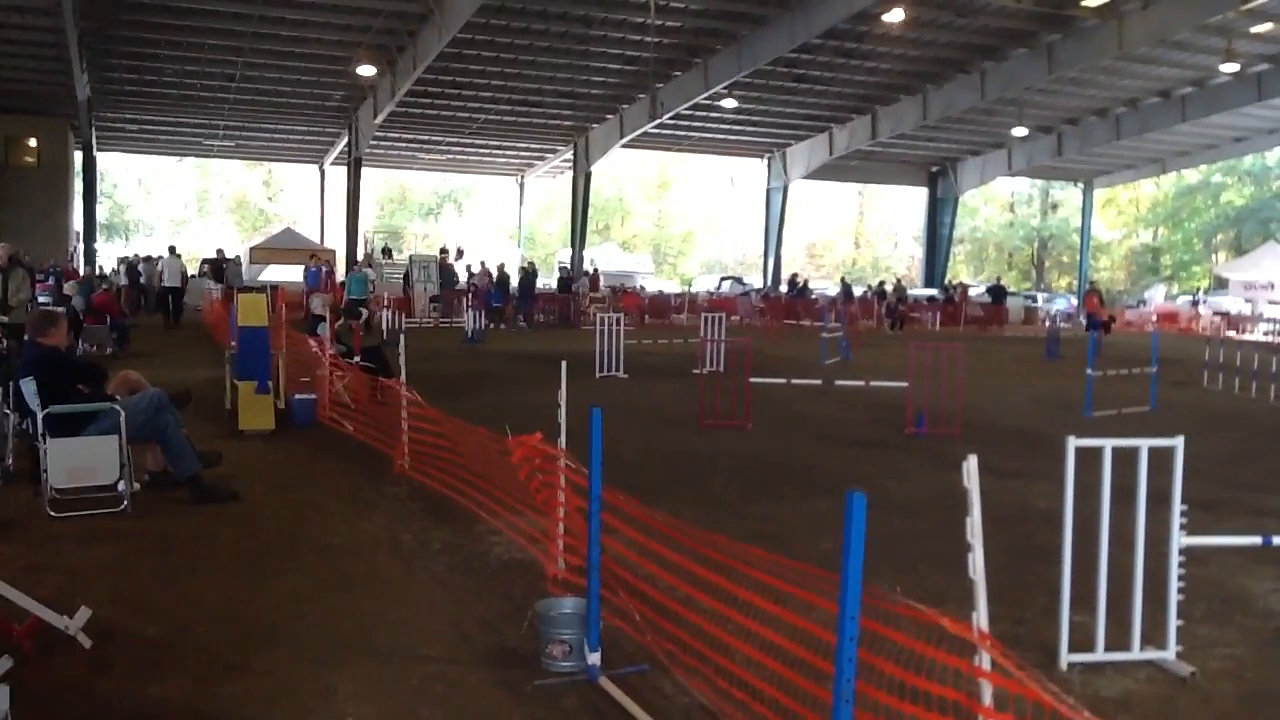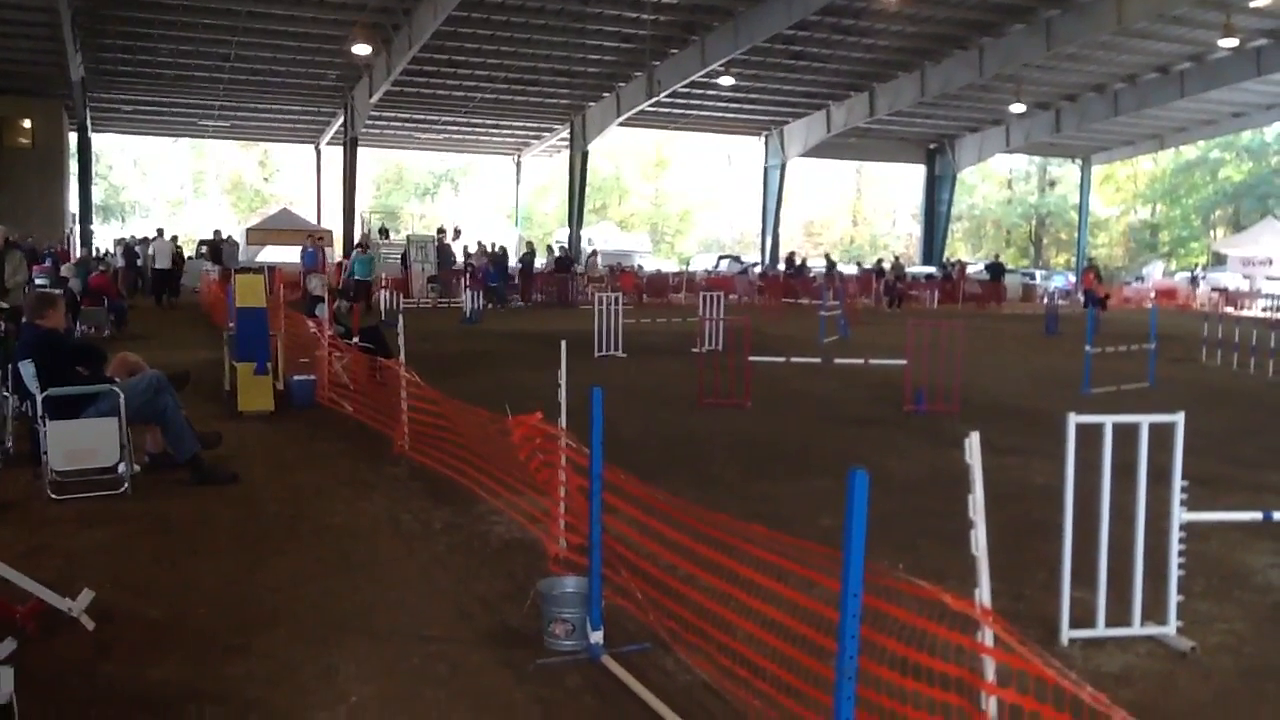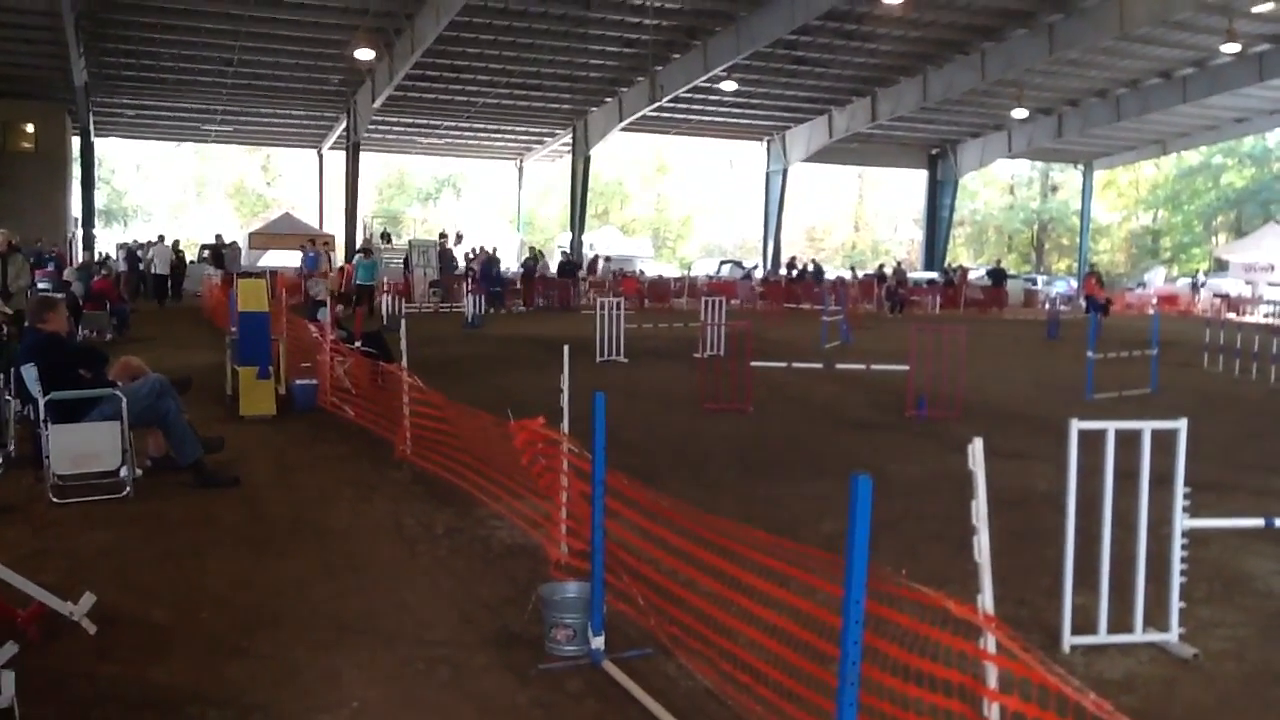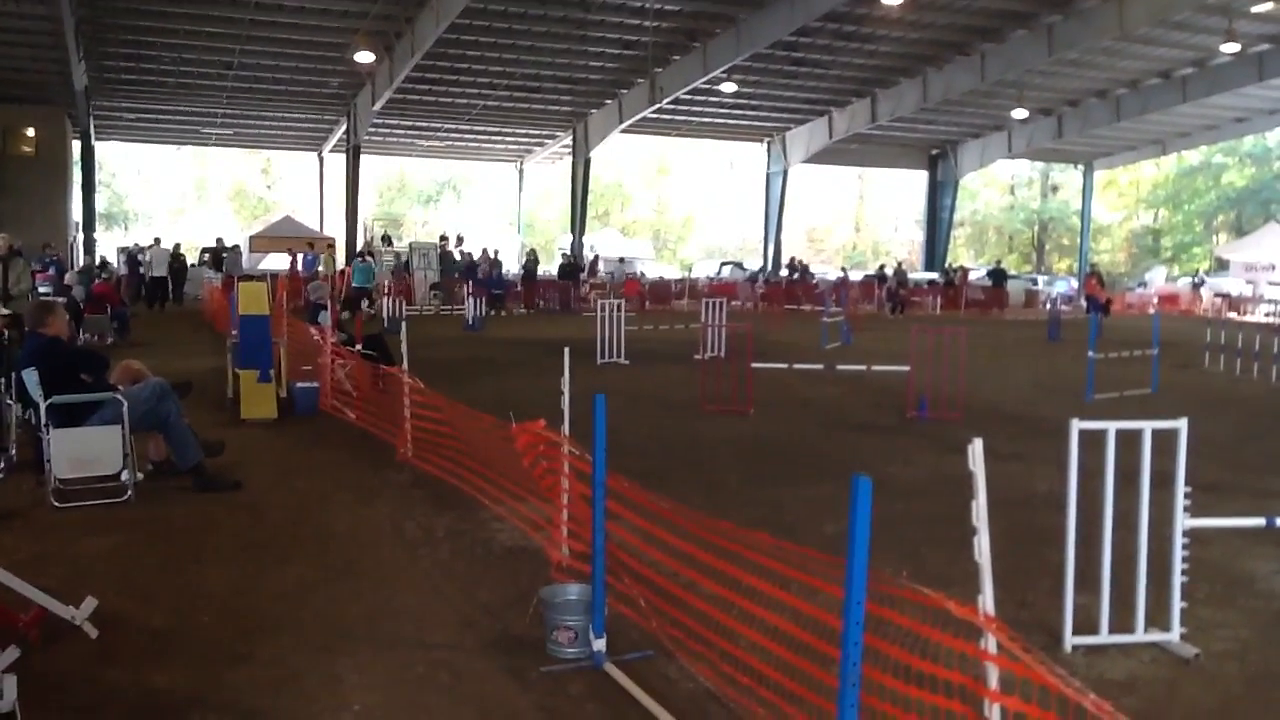
dt=0.4s
person 1, frame 1
left shoulder: (32, 355)
right shoulder: (48, 357)
right elbow: (97, 375)
left hip: (72, 426)
right hip: (85, 428)
left knee: (161, 419)
right knee: (156, 398)
person 1, frame 2
left shoulder: (30, 337)
right shoulder: (47, 339)
right elbow: (96, 357)
left hip: (71, 408)
right hip: (83, 409)
left knee: (160, 399)
right knee: (155, 380)
person 1, frame 3
left shoulder: (32, 341)
right shoulder: (49, 343)
right elbow: (98, 359)
left hip: (73, 412)
right hip: (86, 414)
left knee: (162, 403)
right knee: (158, 384)
person 1, frame 4
left shoulder: (32, 346)
right shoulder: (50, 347)
right elbow: (100, 363)
left hip: (72, 418)
right hip: (86, 419)
left knee: (164, 407)
right knee: (158, 388)
